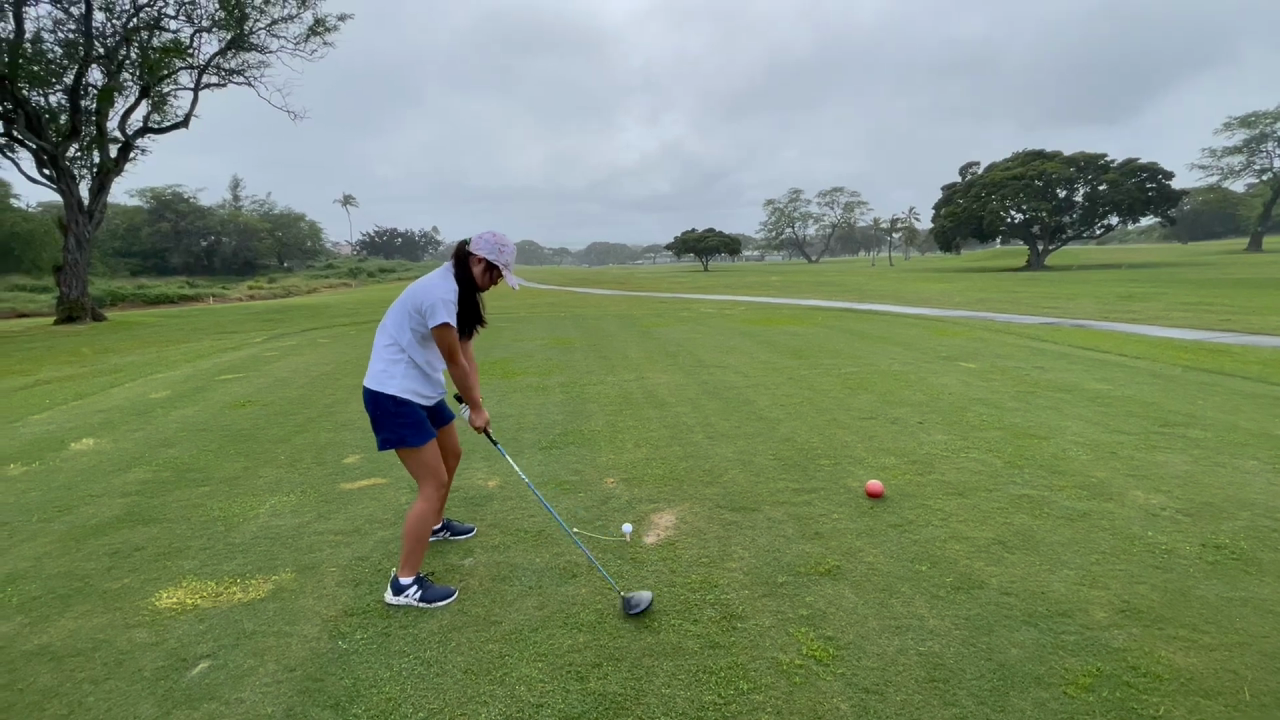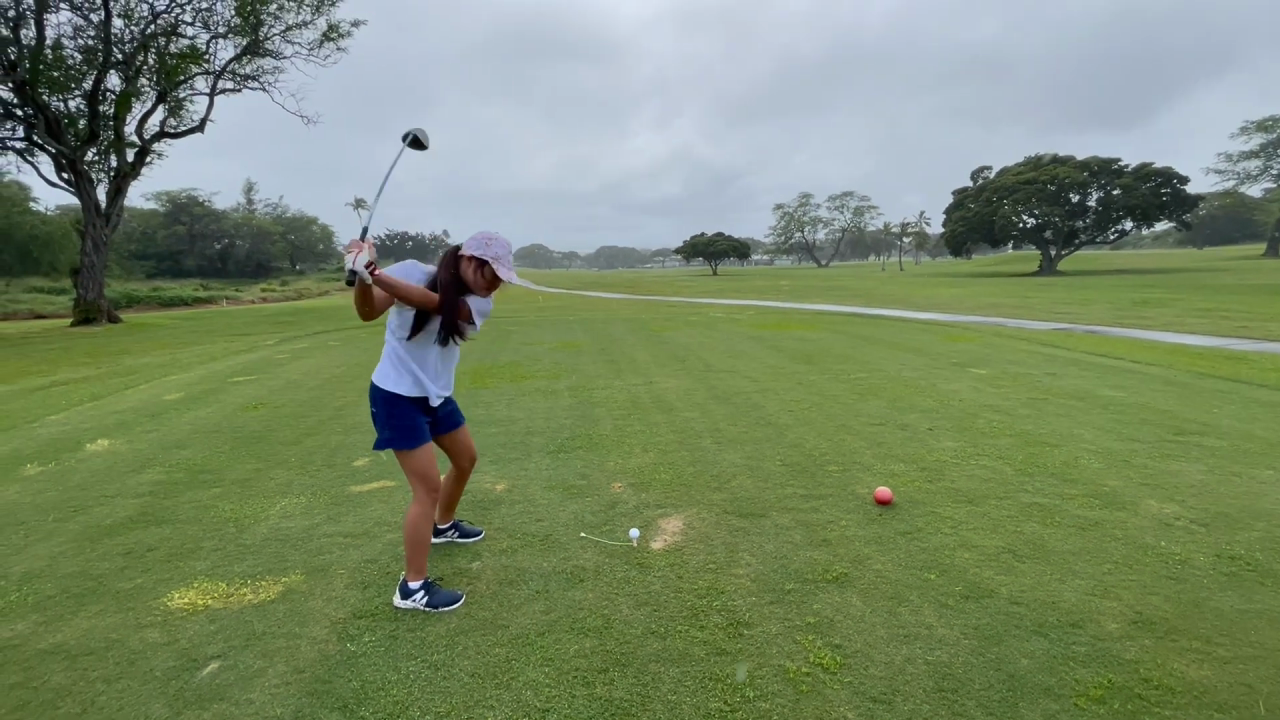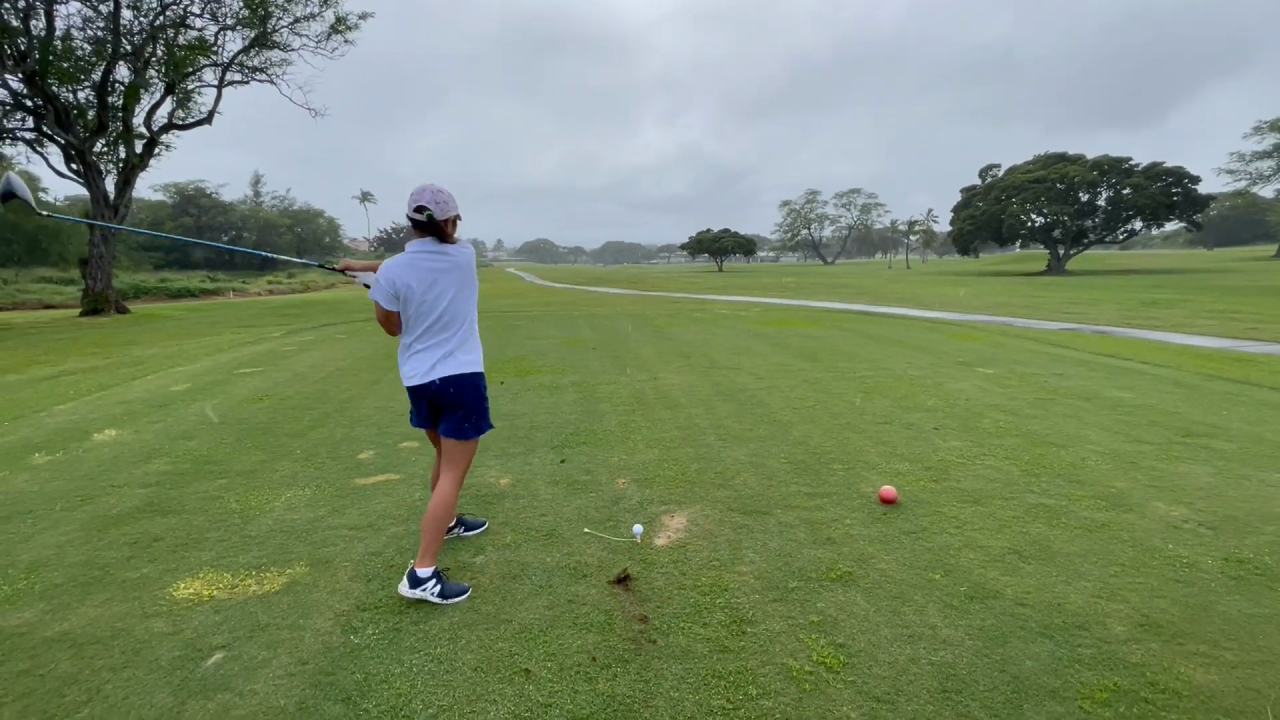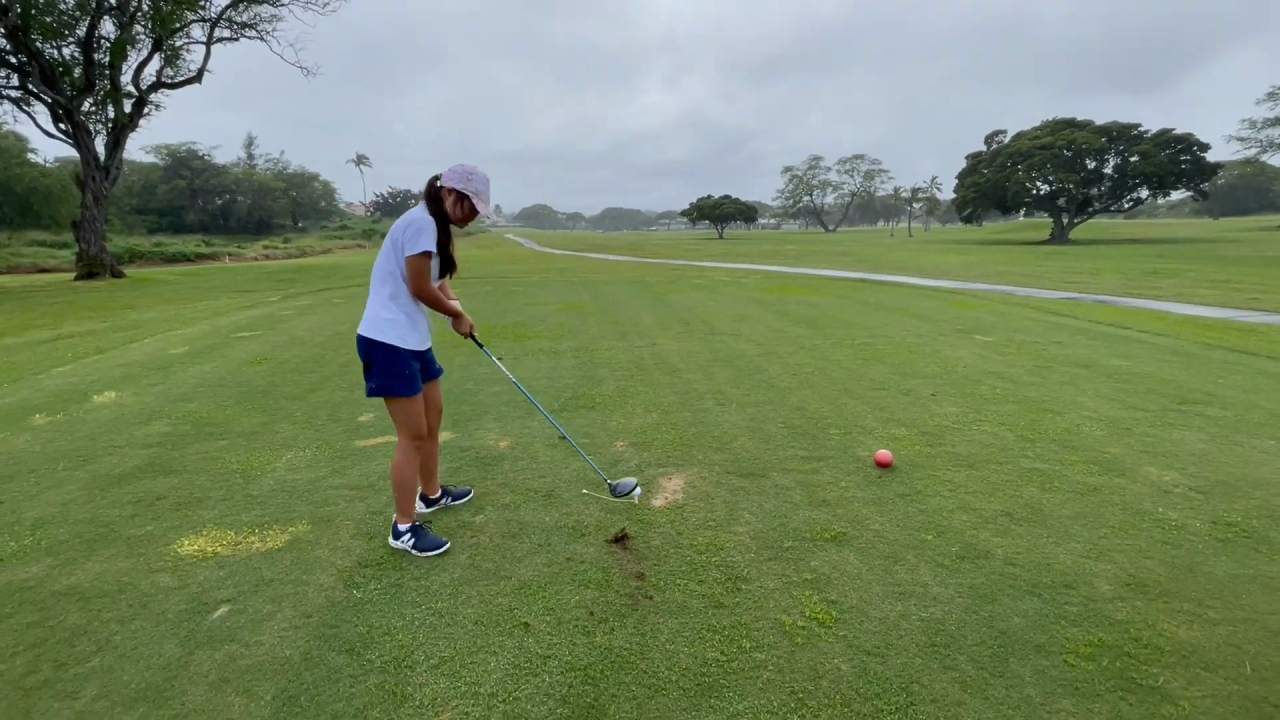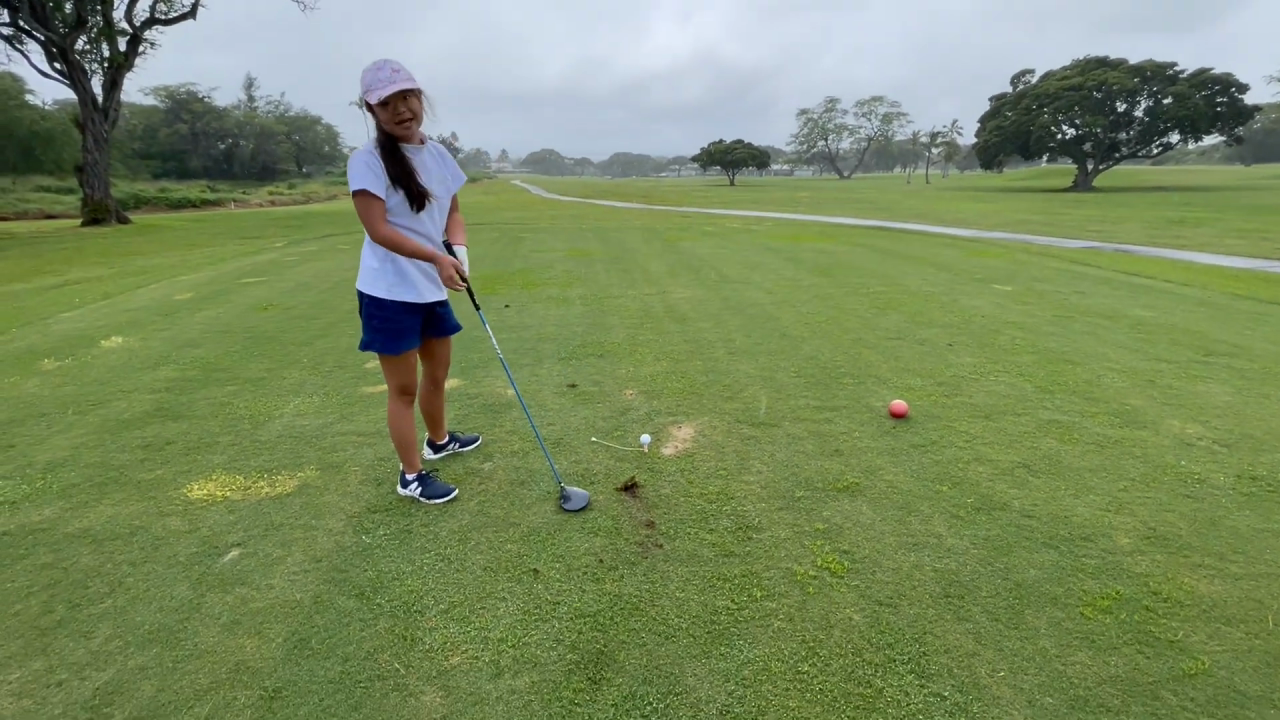
dt=1s
person 1, frame 1
left shoulder: (463, 290)
right shoulder: (441, 293)
left elbow: (465, 348)
right elbow: (455, 362)
left wrist: (476, 401)
right wrist: (476, 407)
left hip: (423, 391)
right hip: (394, 395)
left knee: (451, 455)
right knee: (432, 483)
left ankle: (436, 525)
right ankle: (404, 584)
person 1, frame 2
left shoulder: (478, 304)
right shoulder: (414, 272)
left elbow: (424, 298)
right elbow: (368, 311)
left wrist: (372, 272)
right wrist: (364, 269)
left hip: (433, 392)
right hip: (395, 394)
left knee: (465, 458)
right knee: (428, 487)
left ankle: (443, 526)
right ankle: (412, 587)
person 1, frame 3
left shoulder: (391, 271)
right shoulder: (464, 255)
left elbow: (392, 327)
right wrist: (369, 267)
left hip: (419, 380)
right hip: (462, 377)
left knee: (445, 457)
right knee: (452, 475)
left ankle: (446, 521)
right ankle: (421, 574)
person 1, frame 4
left shoulder: (433, 225)
right shoulder: (421, 223)
left elbow: (436, 281)
right elbow: (420, 289)
left wrist: (455, 306)
right wrist: (457, 313)
left hip: (413, 339)
right hip: (389, 341)
left knee: (432, 416)
right knee: (411, 434)
left ankle: (431, 493)
right ankle: (404, 527)
person 1, frame 5
left shoulder: (438, 155)
right shoulder: (367, 160)
left elbow: (452, 212)
right elbow: (379, 230)
left wrist: (458, 250)
right wrist: (434, 256)
left hip: (432, 290)
right hip: (389, 294)
left knee: (437, 373)
right knee: (404, 389)
left ankle: (439, 439)
right ankle: (411, 476)
